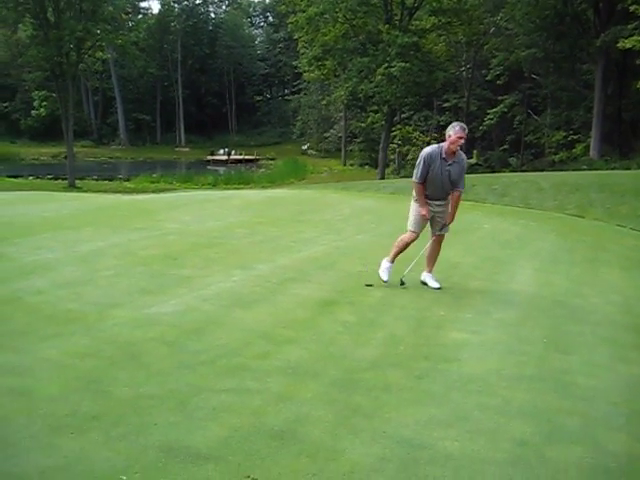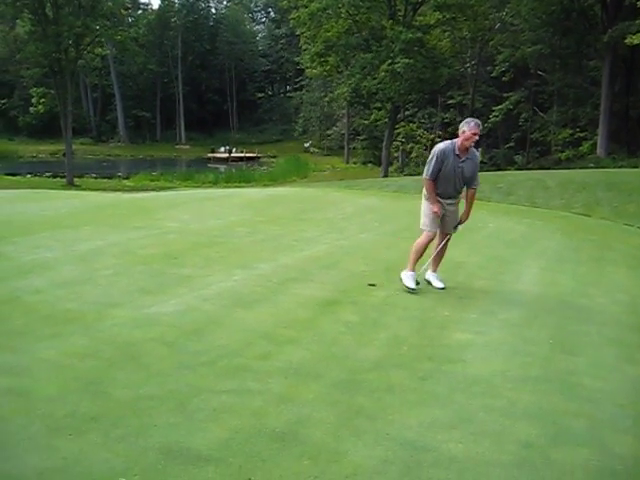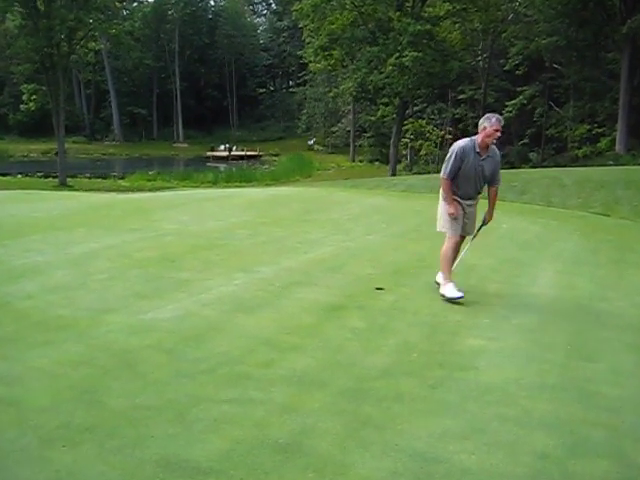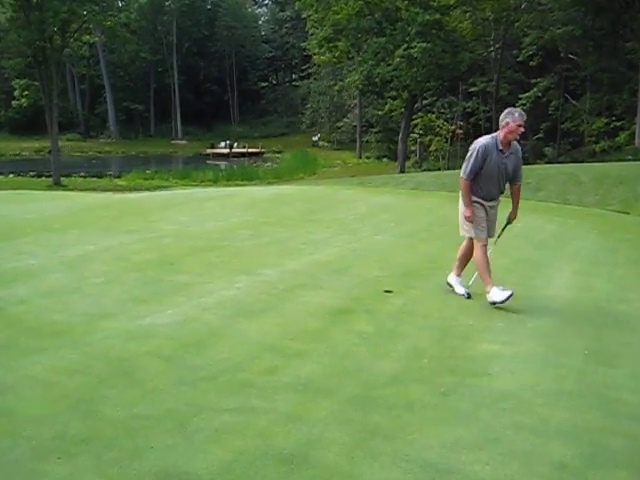
dt=0.1s
person 1, frame 1
left shoulder: (462, 160)
right shoulder: (428, 153)
left elbow: (458, 189)
right elbow: (417, 181)
left wrist: (452, 213)
right wrist: (423, 206)
left hip: (443, 203)
right hip: (422, 200)
left knee: (439, 237)
right knee: (412, 235)
left ankle: (427, 274)
right ankle: (388, 261)
person 1, frame 2
left shoulder: (474, 157)
right shoulder: (441, 150)
left elbow: (472, 186)
right elbow: (428, 178)
left wrist: (467, 210)
right wrist: (433, 203)
left hip: (453, 201)
right hip: (432, 199)
left knee: (445, 237)
right knee: (429, 235)
left ankle: (432, 273)
right ankle: (408, 271)
person 1, frame 3
left shoulder: (494, 154)
right shoulder: (461, 147)
left elbow: (493, 184)
right elbow: (445, 177)
left wrist: (490, 210)
right wrist: (450, 204)
left hip: (471, 200)
right hip: (452, 198)
left knee: (461, 238)
right knee: (453, 239)
left ankle: (441, 275)
right ankle: (446, 283)
person 1, frame 4
left shoulder: (516, 150)
right shoulder: (483, 145)
left elbow: (515, 181)
right elbow: (465, 176)
left wrist: (515, 208)
right wrist: (467, 206)
left hip: (492, 201)
right hip: (474, 199)
left knee: (473, 240)
right knee: (479, 242)
left ankle: (455, 277)
right ankle: (492, 290)
